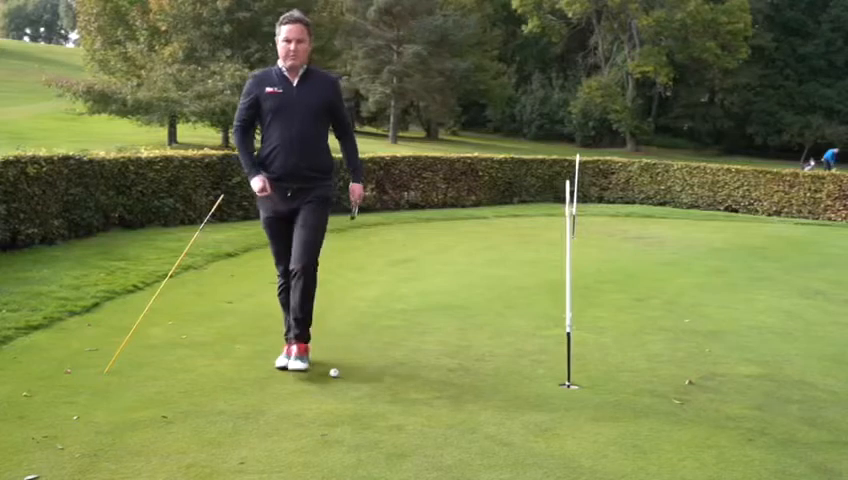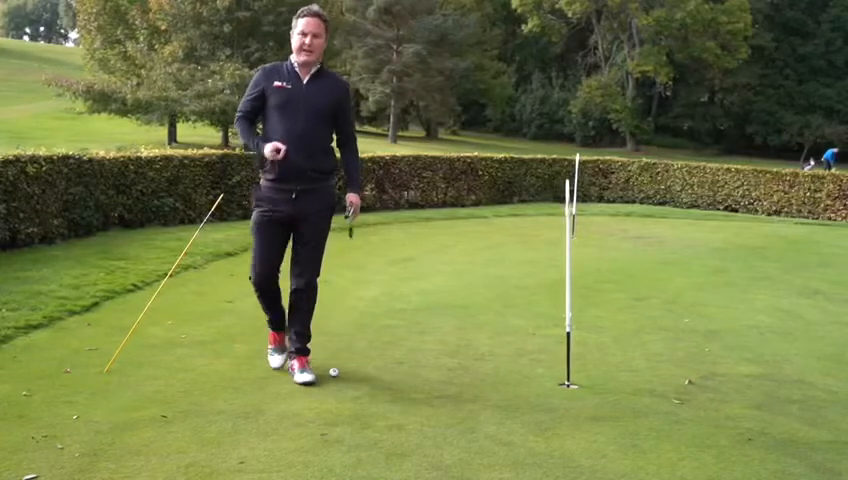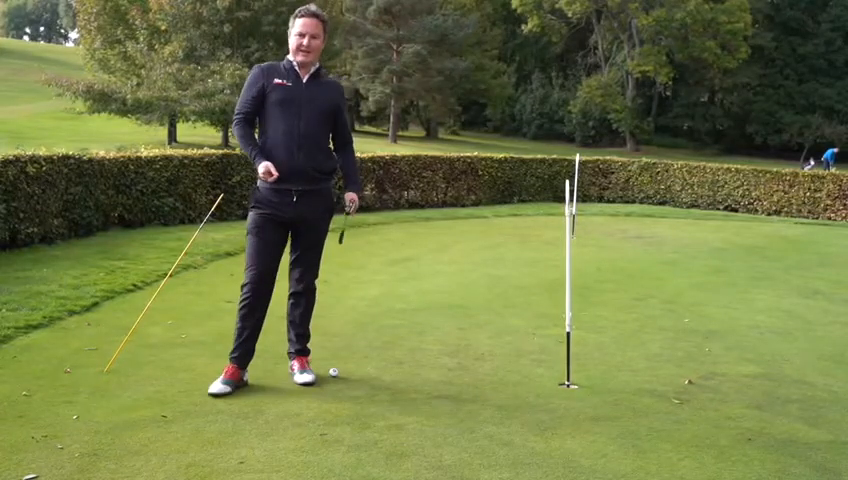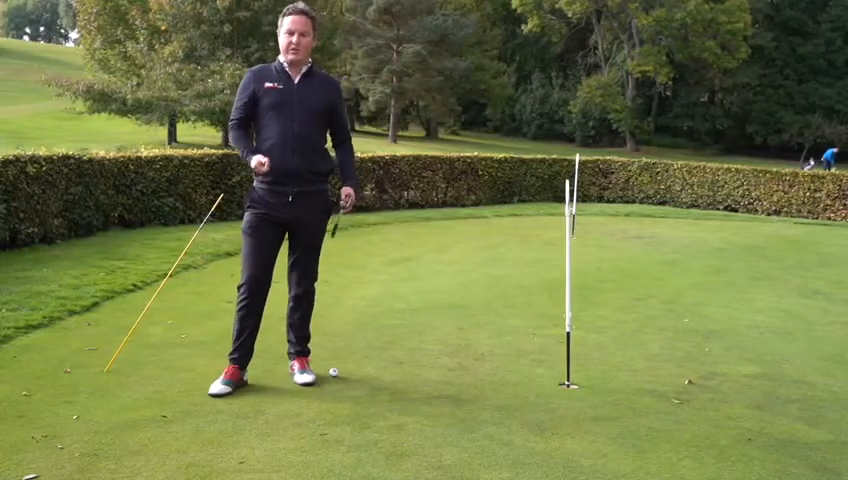
dt=0.7s
person 1, frame 1
left shoulder: (326, 84)
right shoulder: (259, 82)
left elbow: (345, 134)
right elbow: (241, 130)
left wrist: (356, 177)
right wrist: (253, 173)
left hip: (314, 191)
right hip: (274, 192)
left knee: (303, 265)
right knee: (284, 271)
left ankle: (300, 343)
right ankle: (290, 341)
person 1, frame 2
left shoulder: (337, 87)
right shoulder: (267, 76)
left elbow: (347, 142)
right elbow: (243, 119)
left wrist: (353, 188)
right wrist: (262, 147)
left hip: (316, 195)
right hip: (272, 192)
left knee: (305, 279)
right knee: (261, 272)
left ankle: (298, 354)
right ankle: (278, 330)
person 1, frame 3
left shoulder: (333, 89)
right shoulder: (264, 75)
left elbow: (343, 144)
right elbow: (241, 121)
left wrist: (352, 187)
right wrist: (258, 159)
left hip: (316, 198)
right hip: (270, 196)
left knee: (304, 282)
right knee: (256, 281)
left ankle: (299, 356)
right ankle: (237, 365)
person 1, frame 4
left shoulder: (328, 86)
right shoulder: (257, 78)
left elbow: (341, 140)
right elbow: (237, 125)
left wrist: (348, 182)
right wrist: (251, 155)
left hip: (312, 199)
right hip: (266, 196)
left knee: (303, 283)
right knee: (252, 282)
left ankle: (299, 356)
right ankle: (237, 366)
